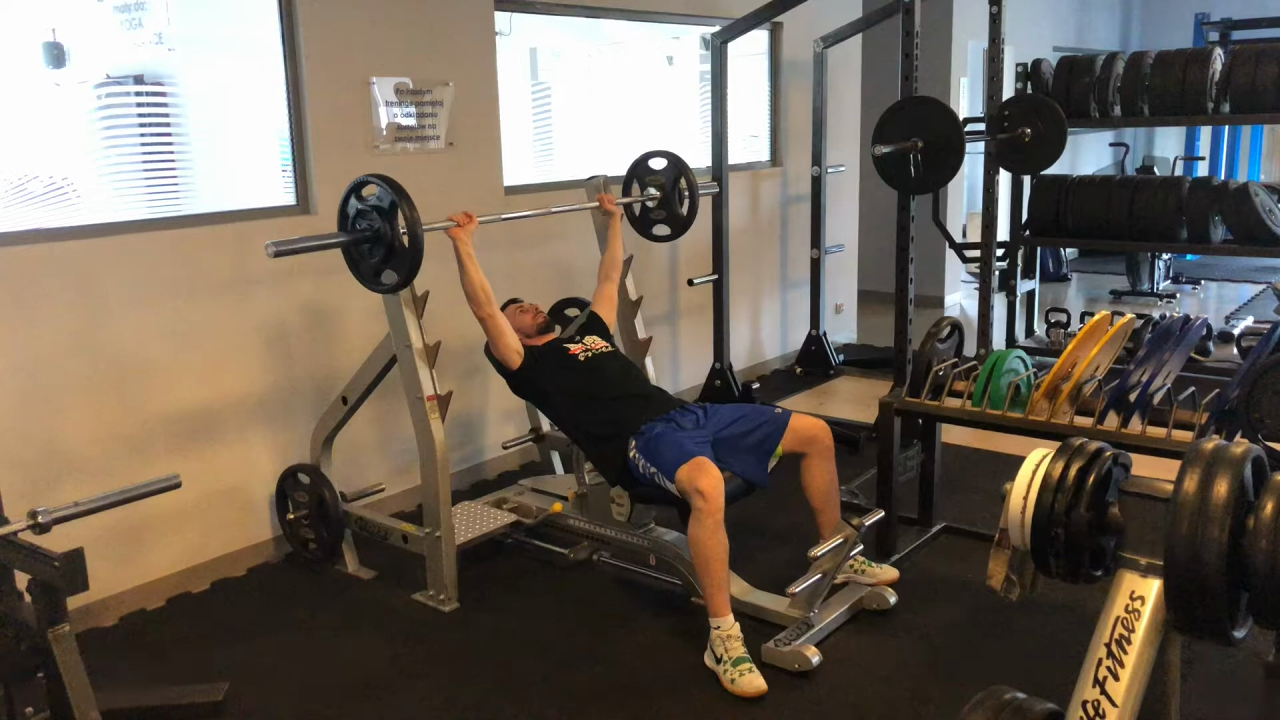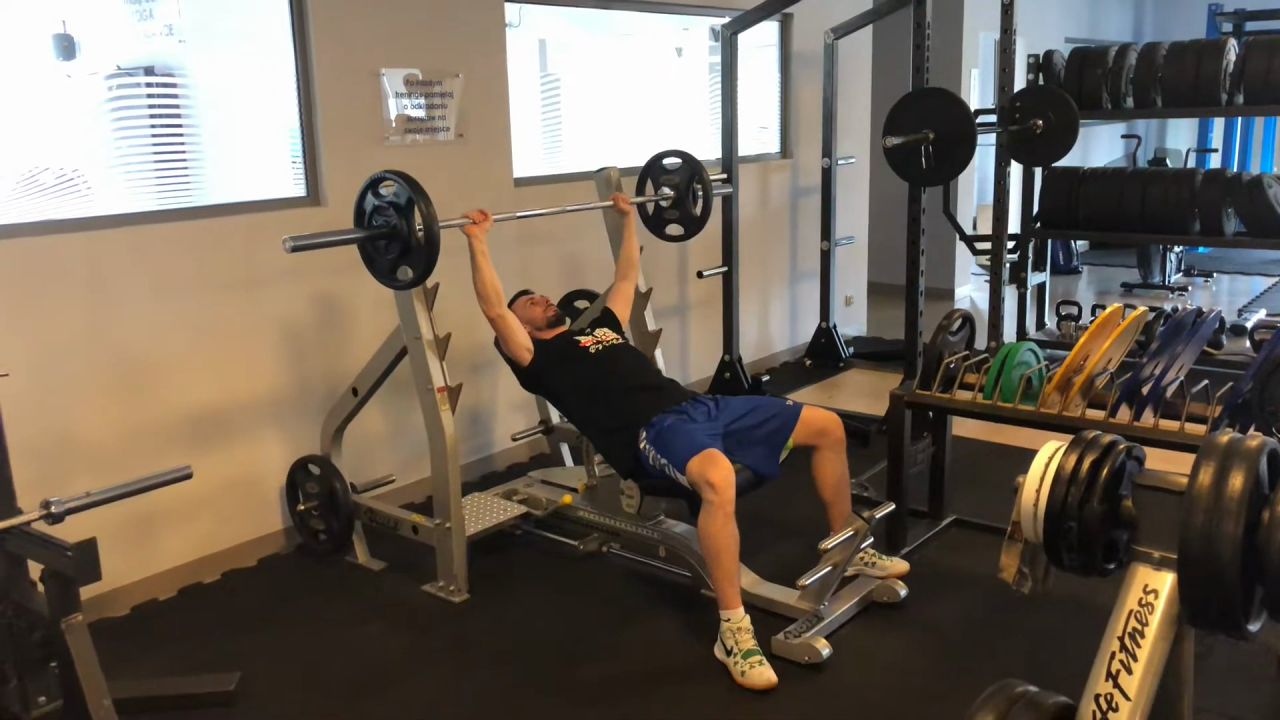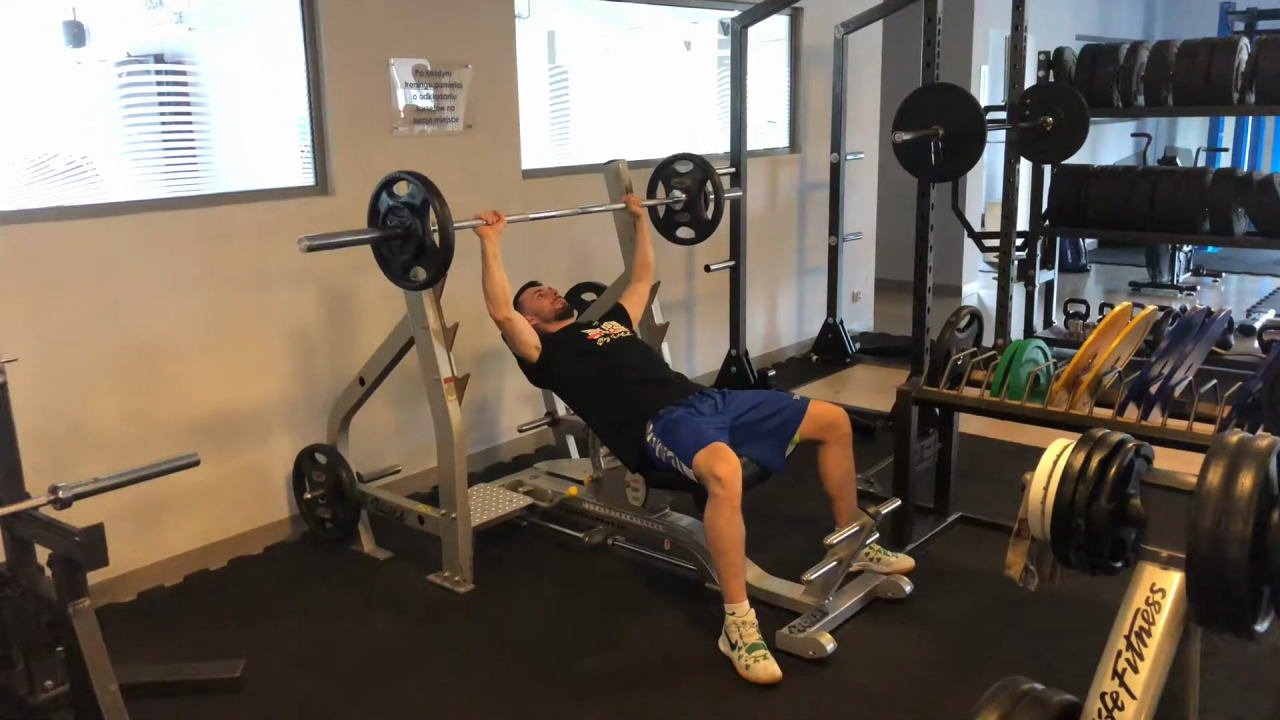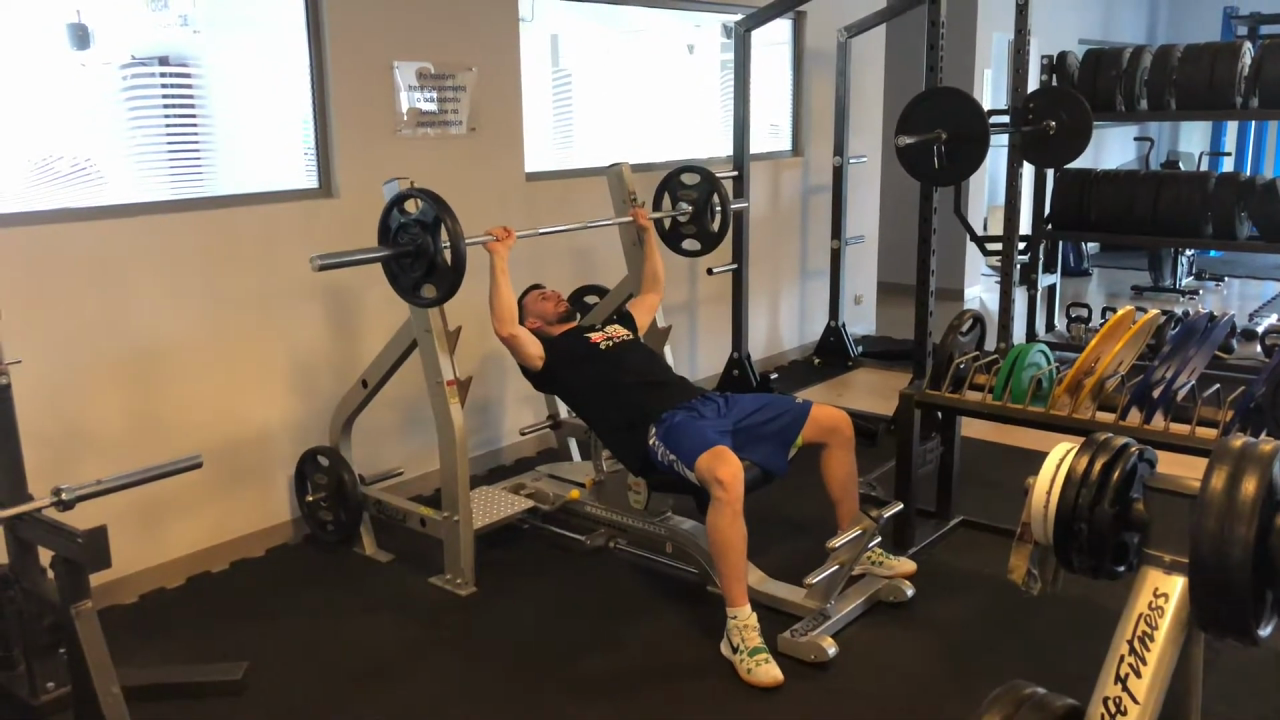
dt=1s
person 1, frame 1
left shoulder: (588, 334)
right shoulder: (528, 365)
left elbow: (610, 279)
right elbow: (485, 311)
left wrist: (614, 220)
right wrist: (463, 244)
left hip: (688, 413)
right hip: (642, 439)
left knee: (816, 434)
right knee: (707, 487)
right ankle: (723, 638)
person 1, frame 2
left shoulder: (599, 328)
right shoulder: (538, 357)
left elbow: (627, 277)
right elbow: (494, 309)
left wrist: (628, 218)
right wrist: (477, 241)
left hip: (698, 406)
right hip: (653, 429)
left knee: (827, 426)
right knee: (718, 479)
right ankle: (733, 630)
person 1, frame 3
left shoulder: (609, 321)
right shoulder: (545, 350)
left elbow: (642, 279)
right elbow: (501, 312)
left wrist: (640, 220)
right wrist: (490, 242)
left hip: (704, 399)
right hip: (658, 423)
left knee: (834, 421)
right knee: (724, 472)
right ankle: (738, 624)
person 1, frame 4
left shoulder: (614, 325)
right shoulder: (549, 354)
left elbow: (652, 290)
right elbow: (505, 328)
left wrist: (648, 233)
right wrist: (499, 258)
left hip: (708, 402)
right hip: (662, 427)
left knee: (836, 424)
right knee: (727, 476)
right ankle: (740, 629)
